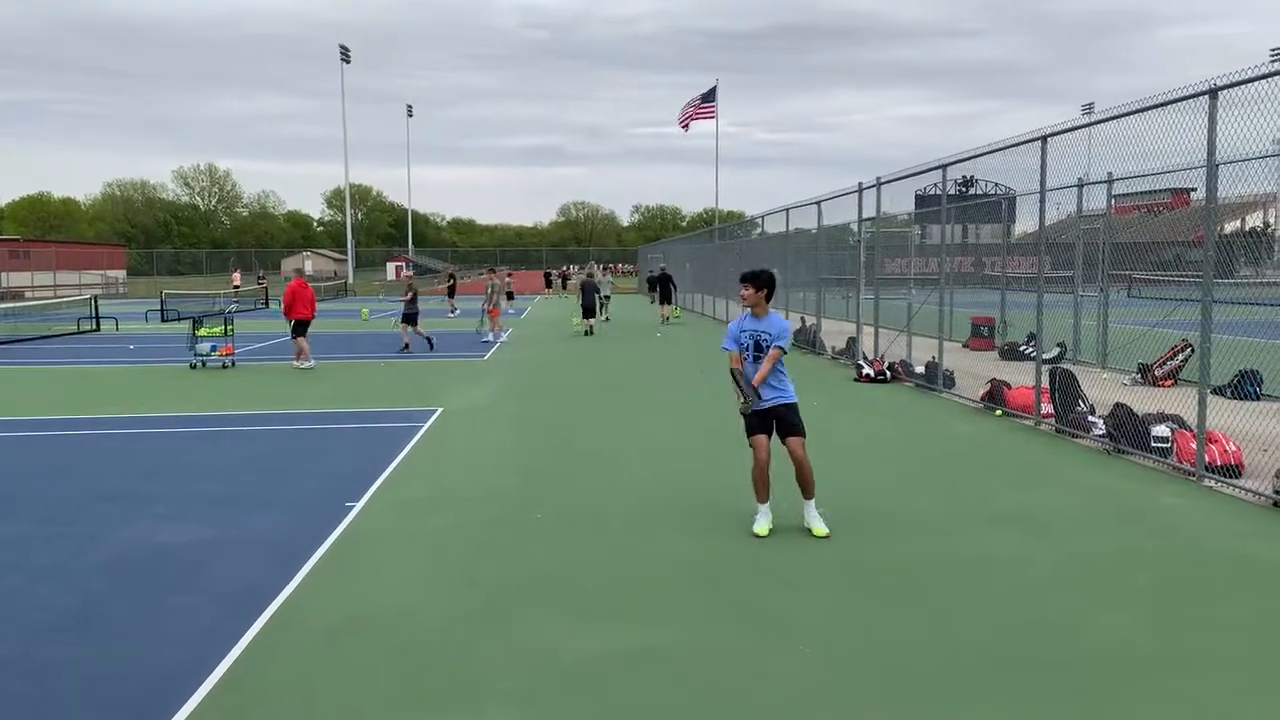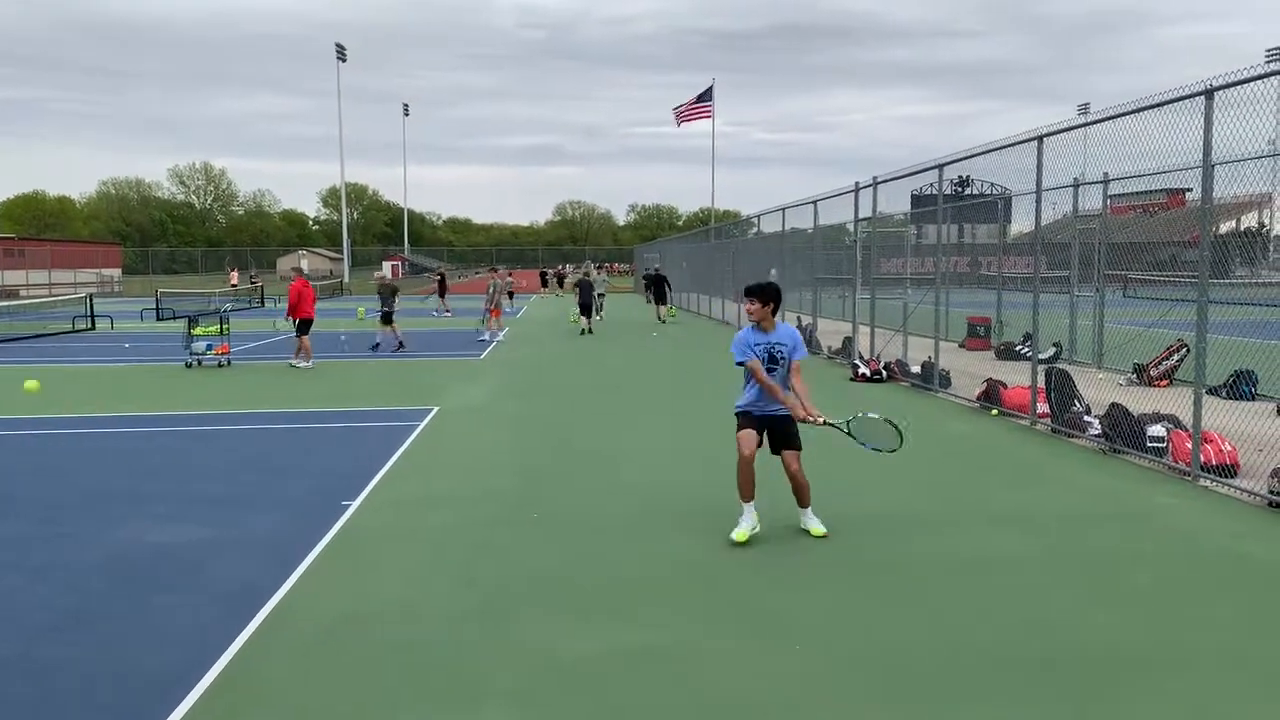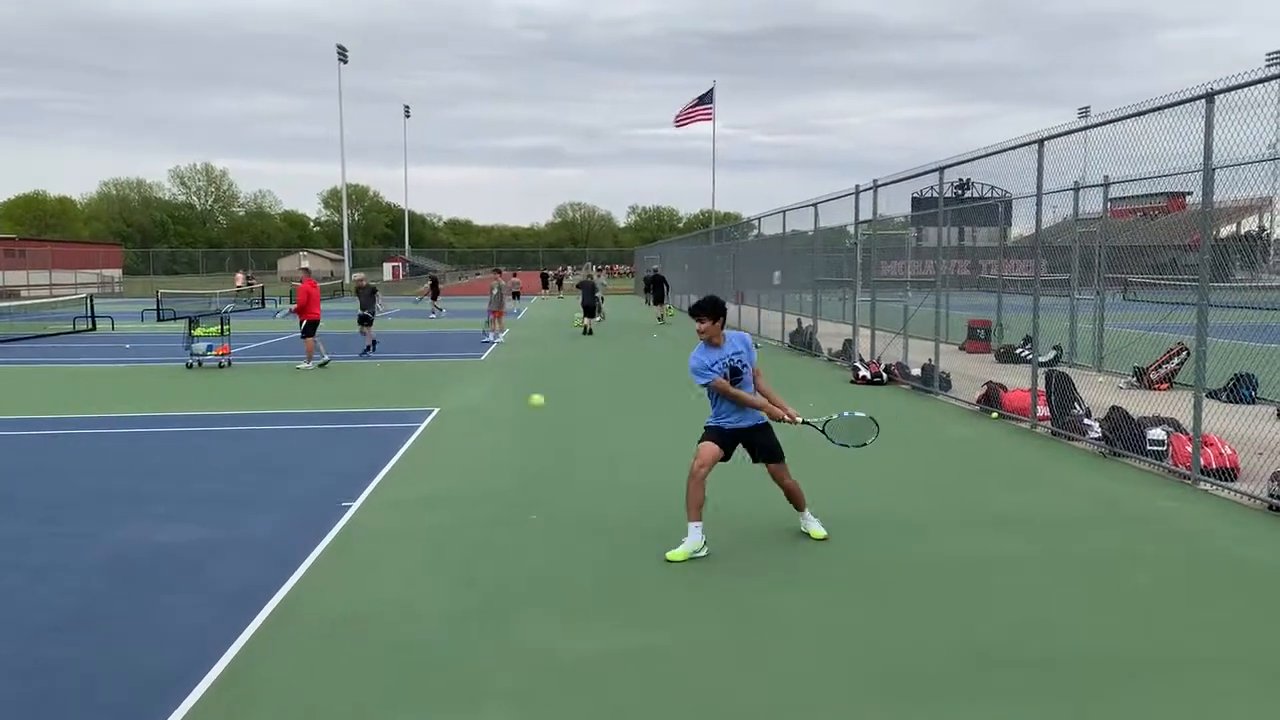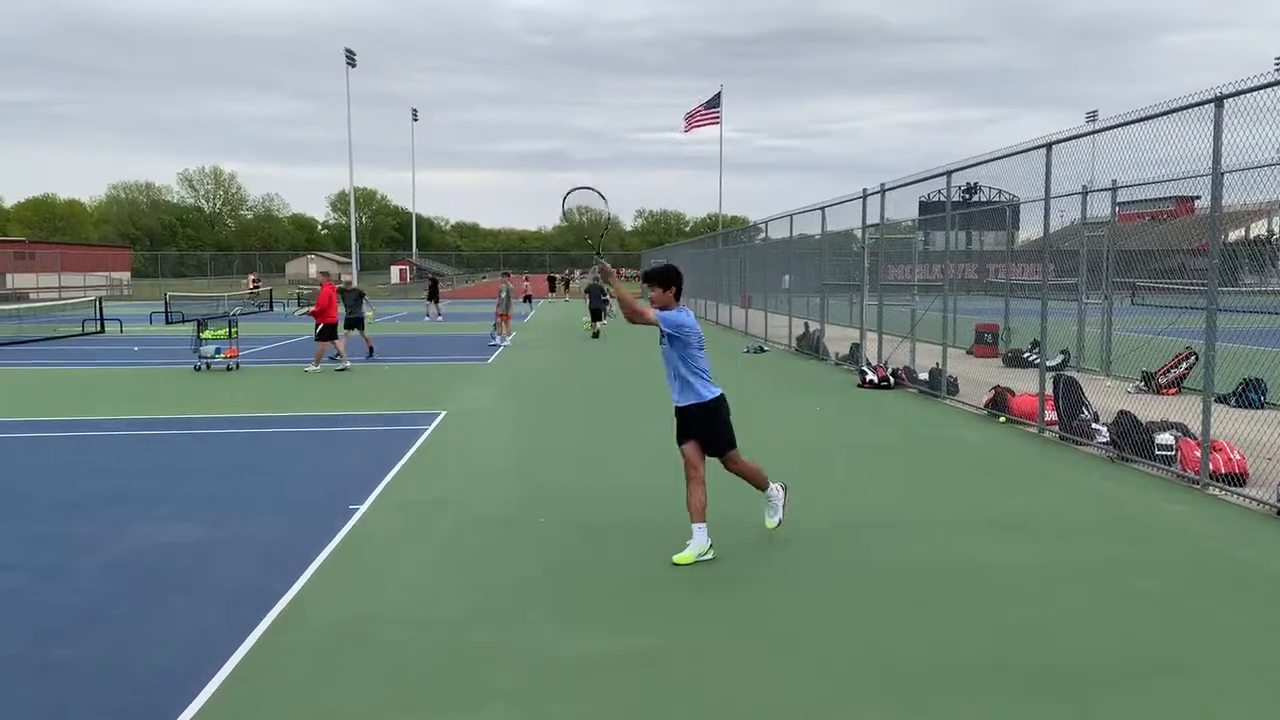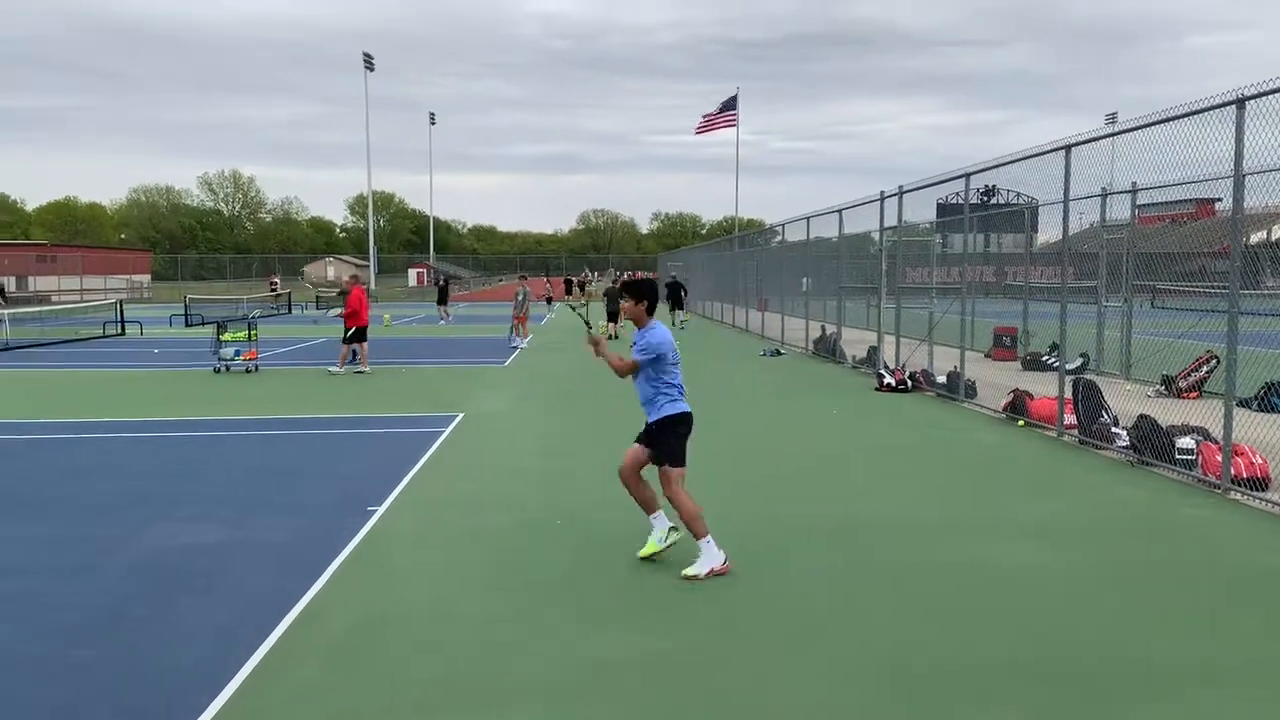
dt=0.3s
person 1, frame 1
left shoulder: (782, 326)
right shoulder: (736, 327)
left elbow: (769, 364)
right elbow: (736, 365)
left hip: (782, 400)
right hip: (755, 404)
left knee: (799, 456)
right knee: (761, 459)
left ankle: (810, 513)
right ankle: (763, 513)
person 1, frame 2
left shoulder: (791, 335)
right shoulder: (743, 339)
left elbow: (795, 376)
right elbow: (762, 379)
left wrist: (806, 408)
right wrist: (793, 406)
left hip: (782, 413)
right hip: (751, 409)
left knee: (794, 470)
right knee: (746, 454)
left ankle: (807, 516)
right ankle: (748, 515)
person 1, frame 3
left shoulder: (742, 340)
right shoulder: (699, 360)
left elbow: (757, 379)
right elbow: (730, 393)
left wrist: (782, 407)
right wrist: (768, 408)
left hip: (755, 422)
right hip: (721, 424)
left knee: (784, 479)
right knee: (697, 469)
left ankle: (806, 518)
right ankle: (695, 539)
person 1, frame 4
left shoulder: (679, 320)
right shoulder: (668, 316)
left elbow: (636, 311)
right elbow: (631, 315)
left wrist: (612, 281)
right wrist: (612, 280)
left hip: (708, 403)
right hip: (685, 406)
left knee: (733, 463)
right knee: (694, 471)
left ankle: (773, 492)
right ankle: (700, 541)
person 1, frame 5
left shoulder: (653, 337)
right shoulder: (647, 333)
left elbow: (623, 371)
right elbow: (633, 371)
left wrist: (602, 347)
right wrist: (603, 348)
left hip: (671, 417)
right hip: (658, 418)
left knee: (672, 488)
right knee: (627, 469)
left ankle: (713, 554)
right ankle: (663, 529)
